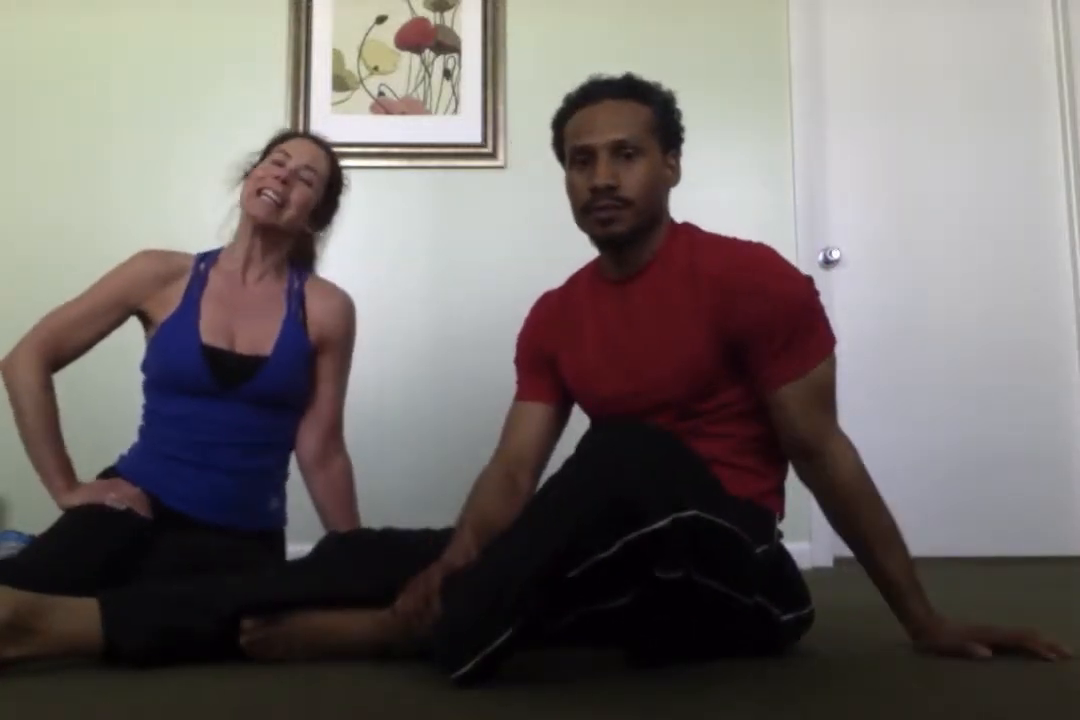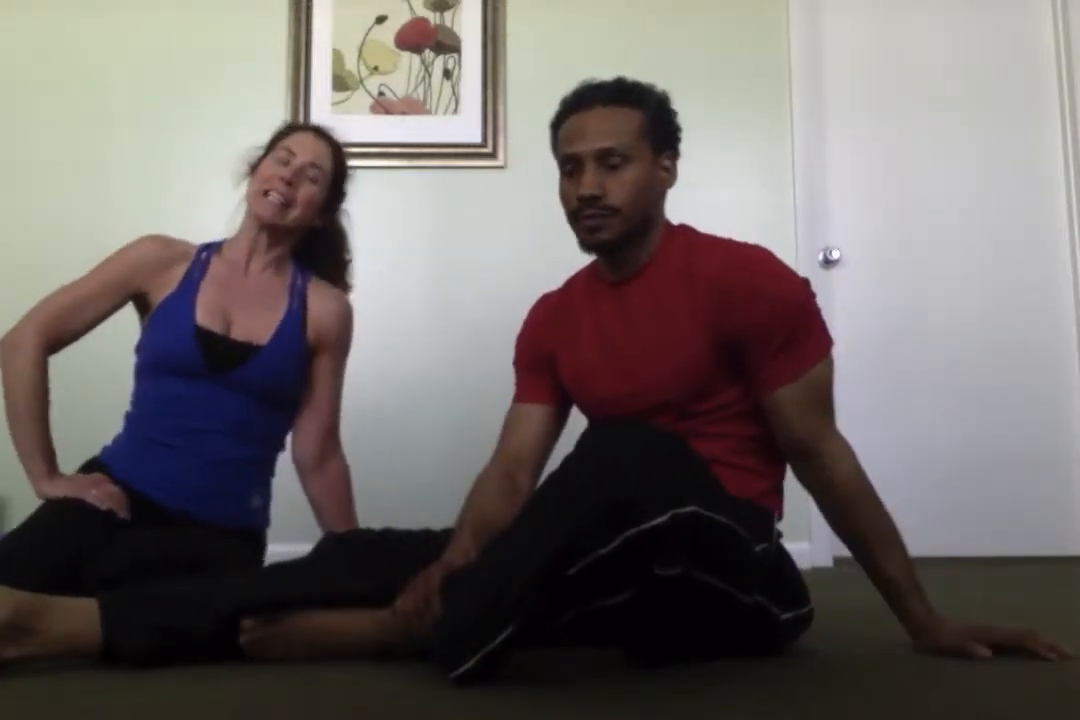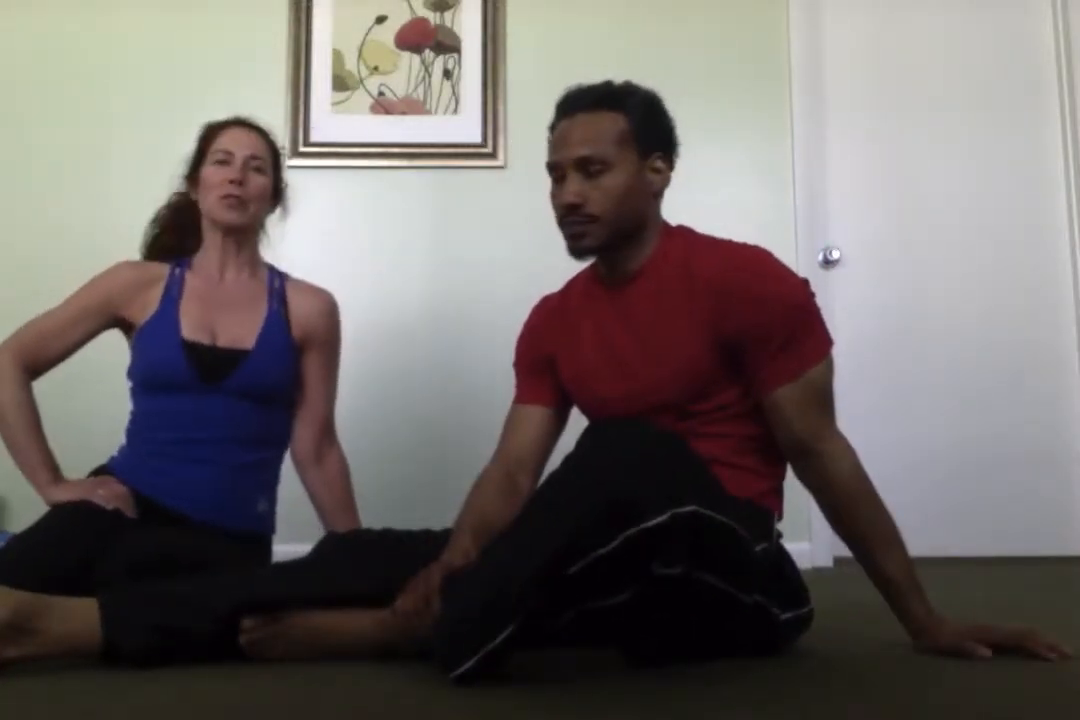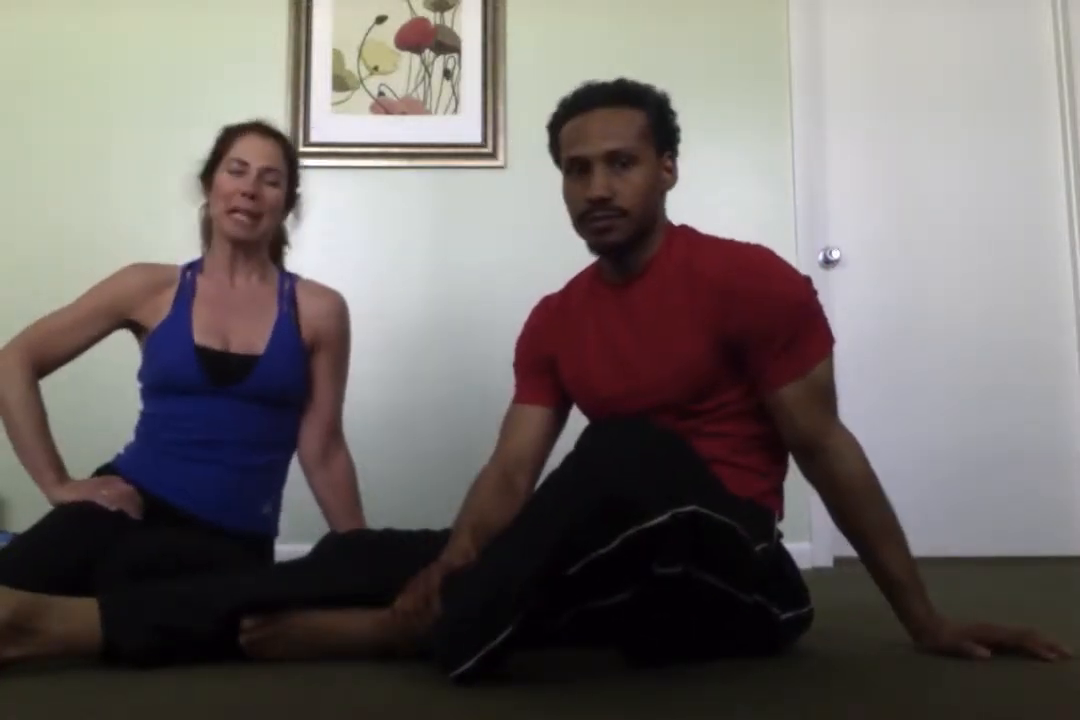
dt=0.4s
person 1, frame 1
left shoulder: (750, 280)
right shoulder: (554, 319)
left elbow: (821, 453)
right elbow: (513, 475)
left wrist: (924, 621)
right wrist: (453, 563)
left hip: (737, 570)
right hip: (617, 570)
left knee: (630, 452)
right knee: (372, 552)
left ankle: (413, 635)
person 1, frame 2
left shoulder: (746, 281)
right shoulder: (553, 320)
left elbow: (819, 453)
right elbow: (511, 475)
left wrist: (924, 622)
right wrist: (451, 566)
left hip: (735, 572)
right hip: (617, 571)
left knee: (630, 449)
right knee: (376, 553)
left ankle: (413, 636)
person 1, frame 3
left shoulder: (746, 281)
right shoulder: (553, 322)
left elbow: (818, 452)
right elbow: (511, 476)
left wrist: (923, 620)
right wrist: (449, 566)
left hip: (735, 573)
right hip: (619, 573)
left knee: (630, 445)
right knee: (381, 550)
left ankle: (419, 635)
person 1, frame 4
left shoulder: (749, 281)
right shoulder: (554, 322)
left elbow: (826, 450)
right elbow: (509, 476)
left wrist: (925, 621)
right wrist: (450, 567)
left hip: (734, 570)
right hip: (619, 570)
left knee: (630, 445)
right knee: (374, 553)
left ankle: (415, 636)
person 2, frame 1
left shoulder: (325, 309)
right shoulder: (163, 275)
left elbow: (321, 452)
right wrist: (66, 488)
left hip: (242, 534)
right hip: (139, 503)
person 2, frame 2
left shoulder: (324, 310)
right shoulder: (162, 262)
left elbow: (317, 453)
right wrist: (45, 476)
left hip: (221, 533)
right hip: (118, 498)
person 2, frame 3
left shoulder: (308, 308)
right shoulder: (139, 285)
left elbow: (315, 450)
right wrist: (52, 484)
left hip: (229, 536)
right hip: (126, 503)
person 2, frame 4
left shoulder: (319, 310)
right shoulder: (151, 288)
left elbow: (323, 451)
right wrist: (58, 484)
left hip: (232, 536)
right hip: (133, 501)
